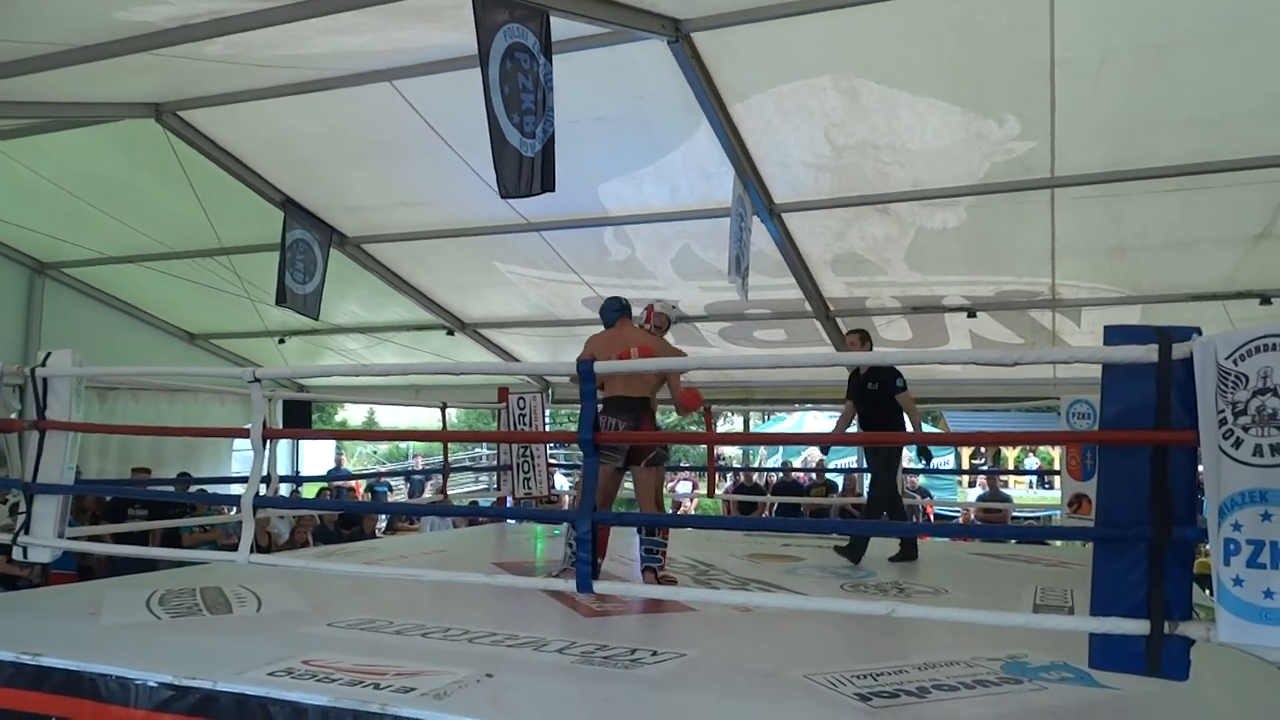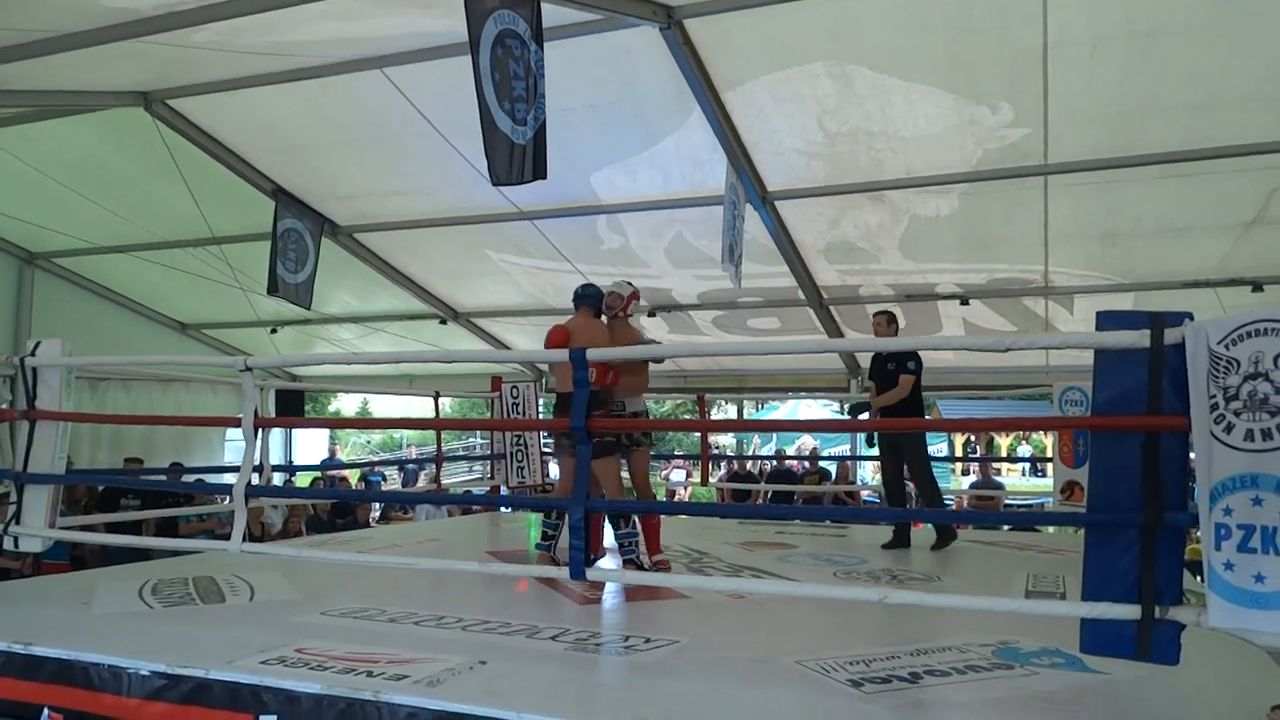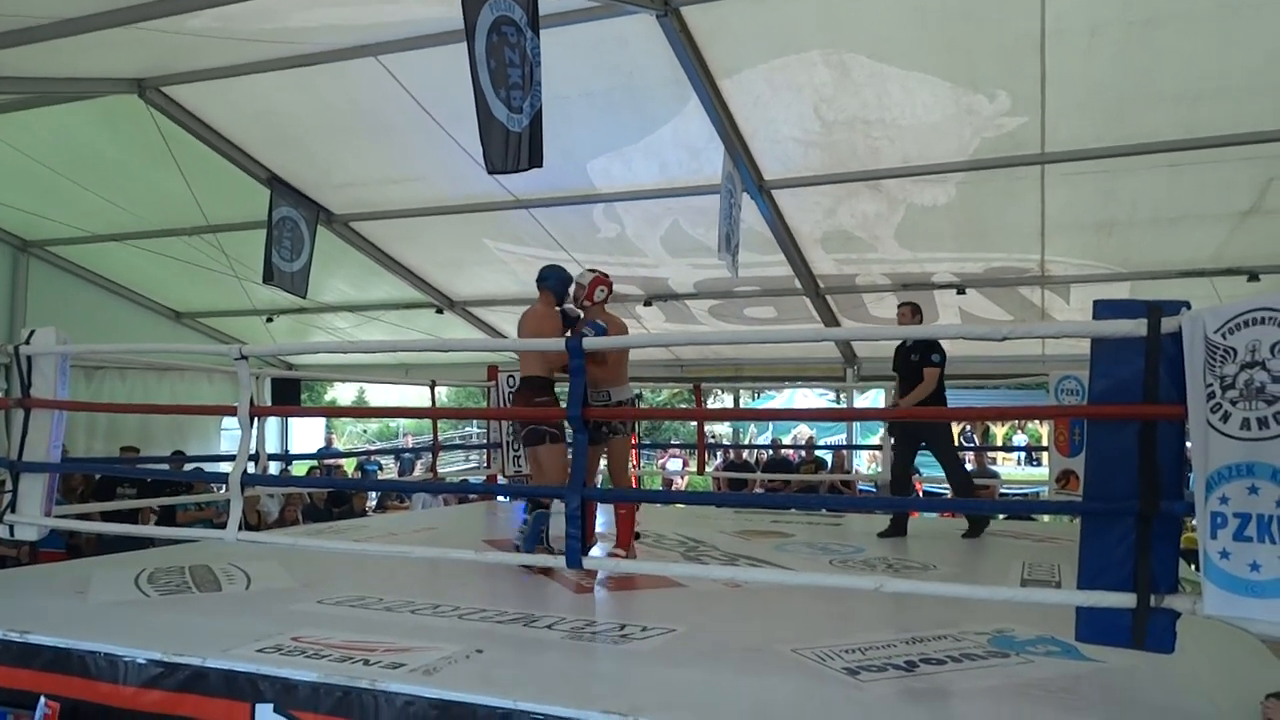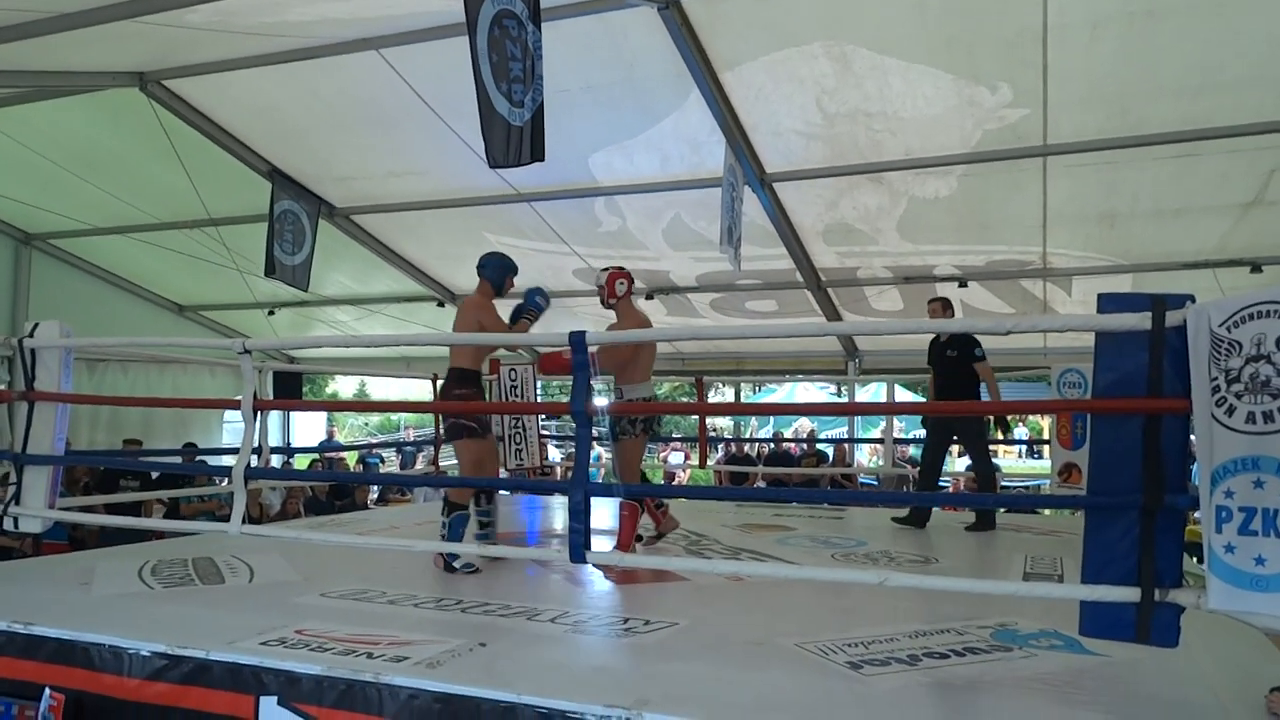
dt=0.3s
person 1, frame 1
left shoulder: (596, 341)
right shoulder: (656, 342)
left hip: (611, 419)
right hip: (644, 420)
left knee: (590, 498)
right knee: (648, 504)
left ankle: (568, 566)
right ankle: (651, 572)
person 1, frame 2
left shoulder: (557, 332)
right shoulder: (598, 328)
left hip: (562, 411)
right hip: (589, 412)
left knee: (566, 487)
right knee: (614, 492)
left ankle: (545, 551)
right ankle: (631, 561)
person 1, frame 3
left shoulder: (529, 316)
right shoulder: (547, 315)
right elbow: (552, 359)
left hip: (525, 396)
right hip: (537, 399)
left knee: (541, 475)
right knee: (555, 478)
left ankle: (537, 543)
right ankle: (528, 544)
person 1, frame 4
left shoulder: (472, 304)
right shoulder: (480, 304)
right wrist: (531, 313)
left hip: (464, 391)
right hip: (461, 392)
left knee: (488, 470)
right knee: (471, 477)
left ankle: (486, 538)
right ankle: (448, 552)
person 2, frame 1
left shoulder: (667, 358)
right shoulder: (620, 349)
left elbow: (681, 406)
left wrist: (690, 401)
left hip: (648, 433)
right hip: (617, 430)
left knee: (654, 501)
right knee: (605, 497)
left ankle: (656, 566)
right ankle: (596, 560)
person 2, frame 2
left shoulder: (637, 338)
left elbow: (641, 382)
left hip: (632, 415)
left knee: (641, 486)
left ankle: (655, 552)
right ankle: (593, 547)
person 2, frame 3
left shoulder: (614, 327)
right shoulder: (582, 326)
left elbow: (611, 373)
right elbow: (580, 365)
left hip: (618, 404)
right hip: (595, 405)
left knee: (618, 474)
right knee: (587, 475)
right ankle: (586, 538)
person 2, frame 4
left shoulder: (635, 322)
right shoulder: (621, 325)
left elbow: (610, 364)
right elbow: (606, 359)
left wrist: (563, 363)
left hip: (636, 402)
right hip: (627, 402)
left knee: (628, 472)
right knee: (628, 470)
left ankle: (625, 545)
right ankle: (662, 520)
person 3, frame 1
left shoulder: (887, 373)
right shoulder: (854, 377)
left elbow: (910, 408)
right elbow: (849, 412)
left wrist: (920, 442)
left hip: (890, 442)
left knee: (879, 491)
right knee: (887, 493)
left ankle: (856, 548)
right ankle: (908, 546)
person 3, frame 2
left shoulder: (909, 356)
right shoulder: (877, 359)
left elbow: (902, 391)
left wrist: (869, 405)
left hip: (910, 427)
right hip: (888, 428)
left knee: (921, 477)
right knee: (891, 481)
left ankle: (945, 530)
right ankle: (901, 535)
person 3, frame 3
left shoulder: (931, 347)
right shoulder: (901, 350)
left elbow: (929, 384)
left wrist: (898, 409)
right wrist: (895, 417)
left hip: (933, 419)
right hip: (909, 419)
left knee: (953, 469)
right knee: (899, 470)
left ankle: (978, 519)
right ankle: (898, 524)
person 3, frame 4
left shoulder: (967, 342)
right shoulder: (935, 344)
left elbow: (988, 377)
left wrist: (999, 412)
left hip: (967, 412)
right hip: (941, 413)
left knee: (980, 462)
right knee: (929, 461)
left ankle: (986, 517)
right ankle: (919, 514)
